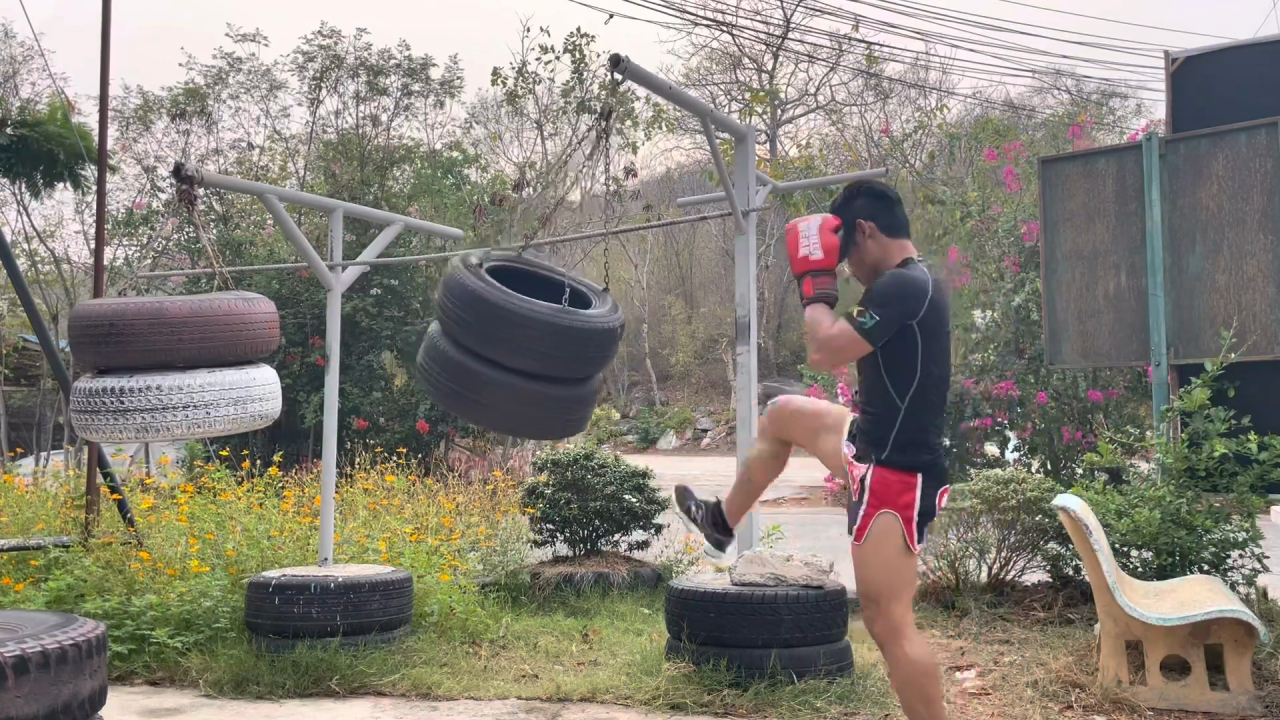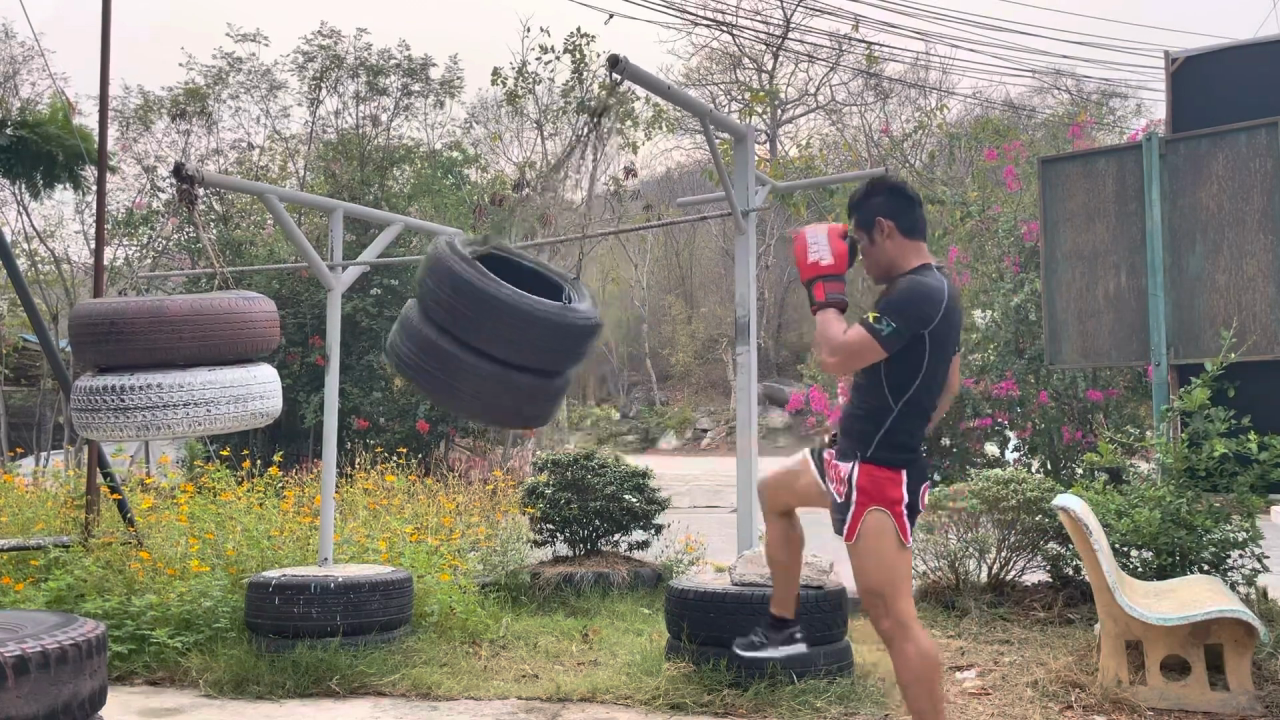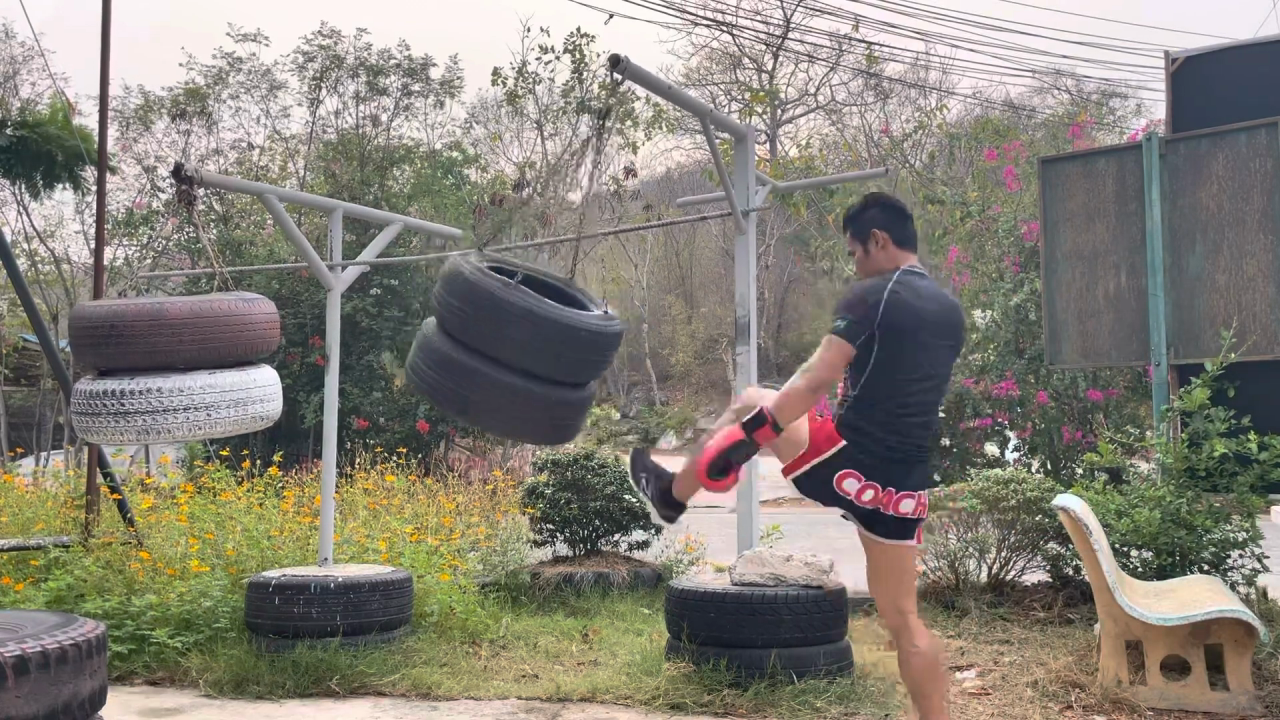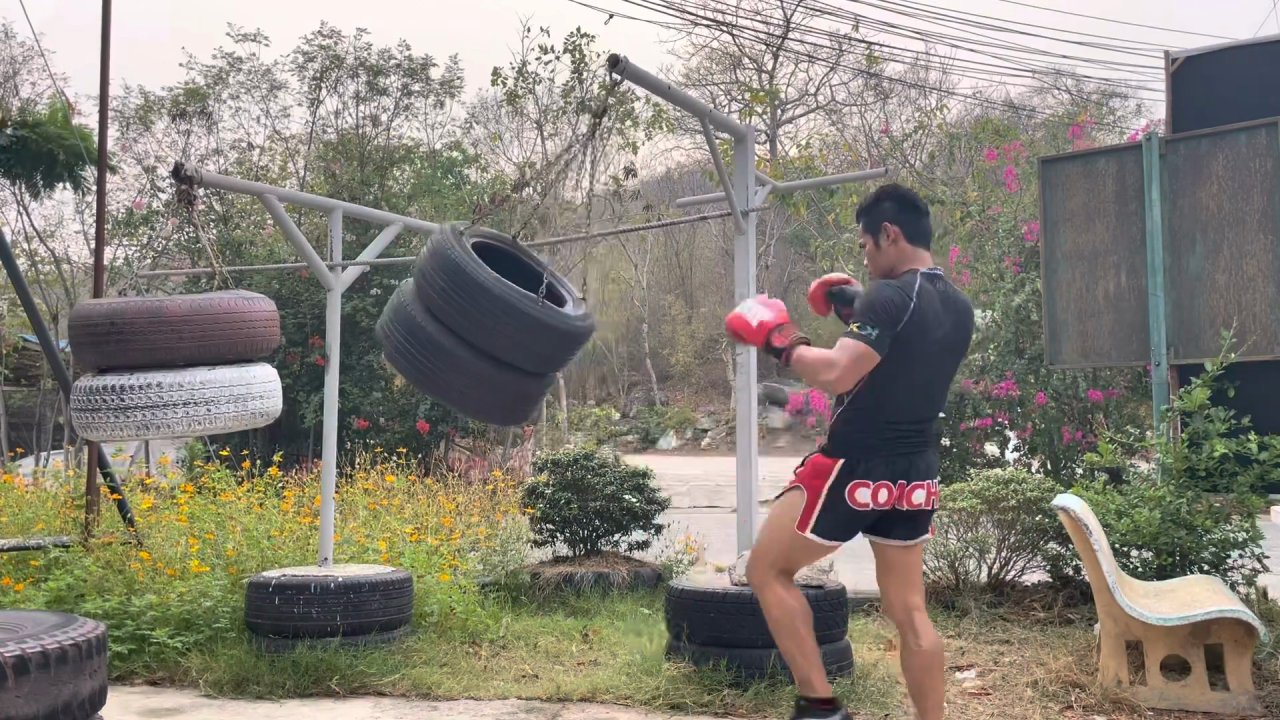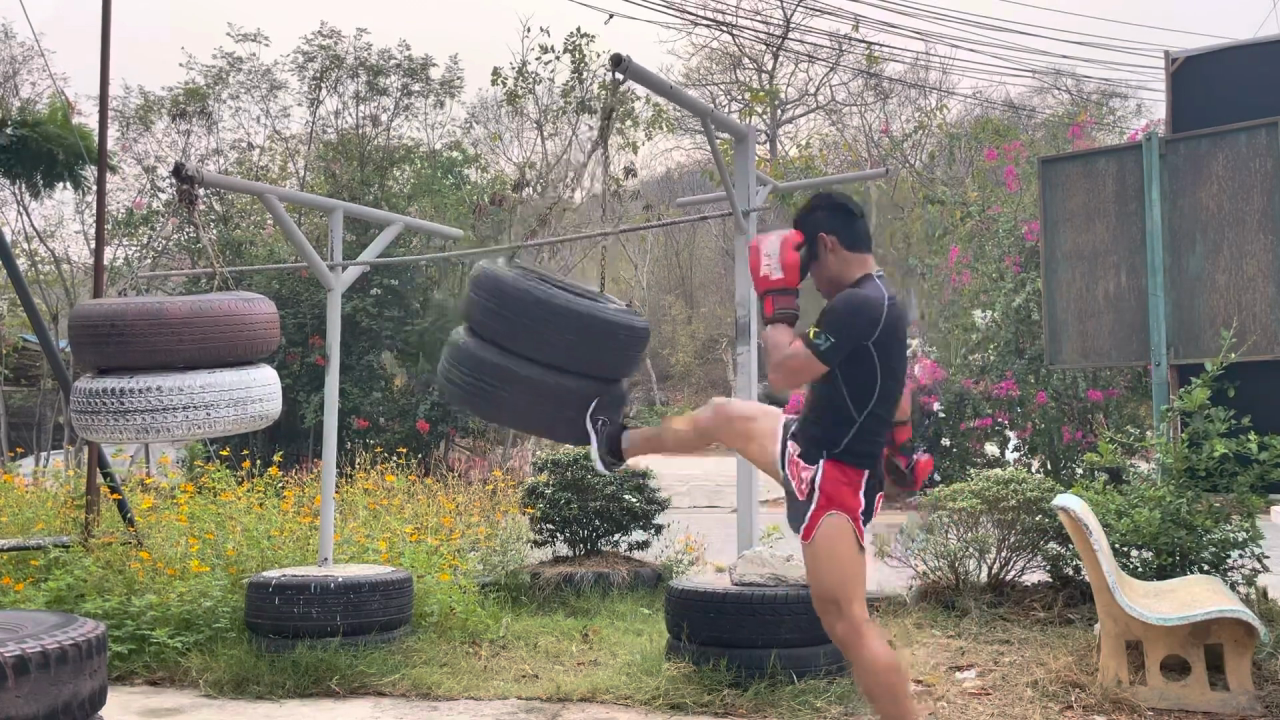
dt=0.4s
person 1, frame 1
left shoulder: (902, 288)
right shoulder: (914, 283)
left elbow: (825, 352)
left wrist: (815, 282)
left hip: (896, 475)
right hip: (872, 445)
left knee: (889, 624)
right knee: (781, 414)
right ankle: (722, 523)
person 1, frame 2
left shoulder: (913, 297)
right shoulder: (933, 289)
left elbow: (835, 356)
right elbow: (949, 382)
left wrist: (823, 285)
left hip: (879, 474)
right hip: (853, 452)
left knee: (890, 615)
right knee: (774, 492)
right ankle: (783, 625)
person 1, frame 3
left shoulder: (873, 294)
right shoulder: (951, 311)
left elbow: (817, 376)
left wrist: (747, 433)
left hip: (845, 456)
right hip: (907, 482)
left knee: (749, 403)
right knee: (902, 616)
left ankle: (672, 494)
person 1, frame 4
left shoulder: (890, 298)
right shoulder: (959, 306)
left elbow: (834, 374)
left wrist: (781, 341)
right wrist: (855, 310)
left hip: (852, 470)
right hip: (915, 480)
left knee: (768, 573)
right knee: (908, 613)
person 1, frame 5
left shoulder: (861, 307)
right shoulder: (873, 298)
left elbow: (785, 370)
right elbow: (895, 386)
left wrist: (777, 297)
right wrist: (897, 439)
left hip: (836, 477)
right hip: (810, 450)
left knee: (847, 621)
right knee: (720, 415)
right ankle: (620, 446)
